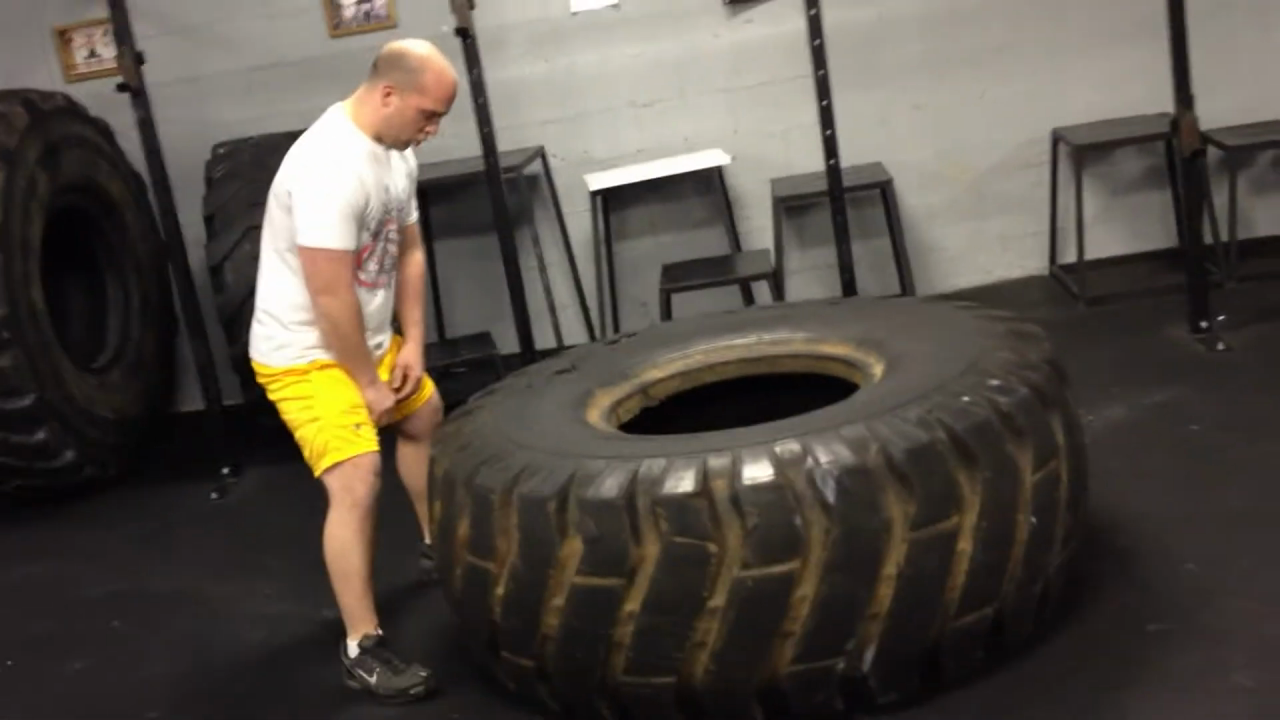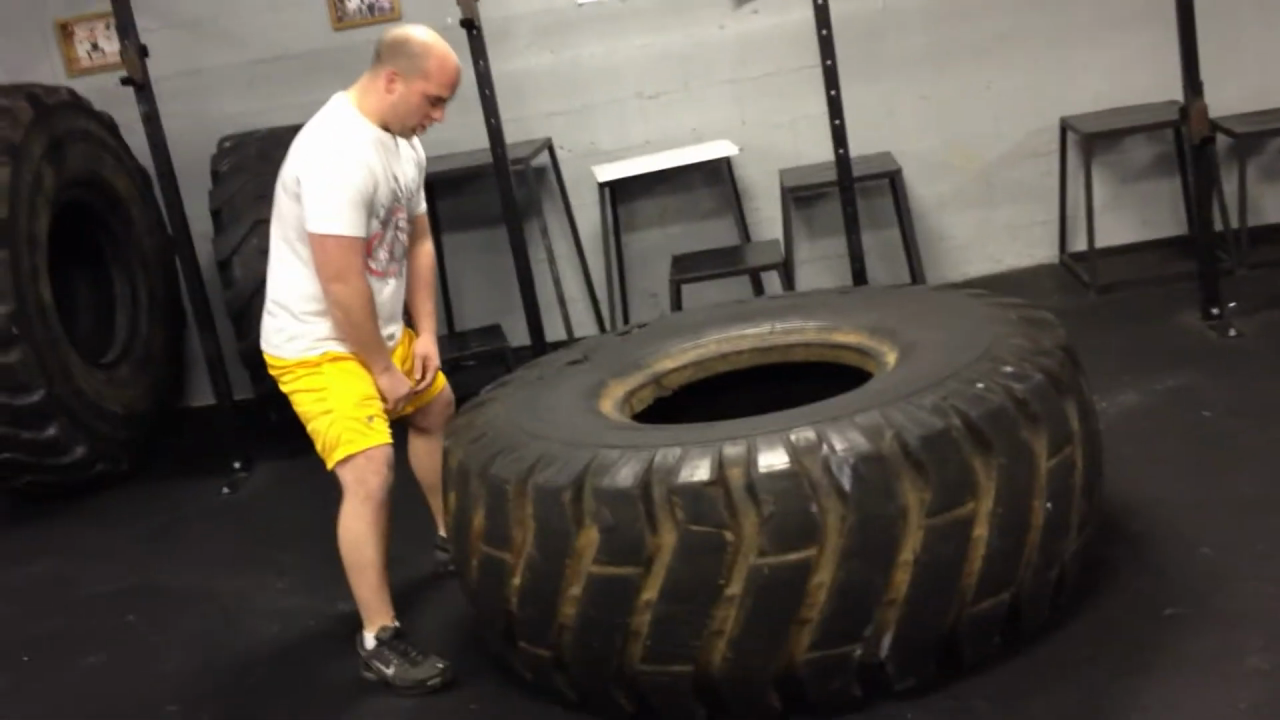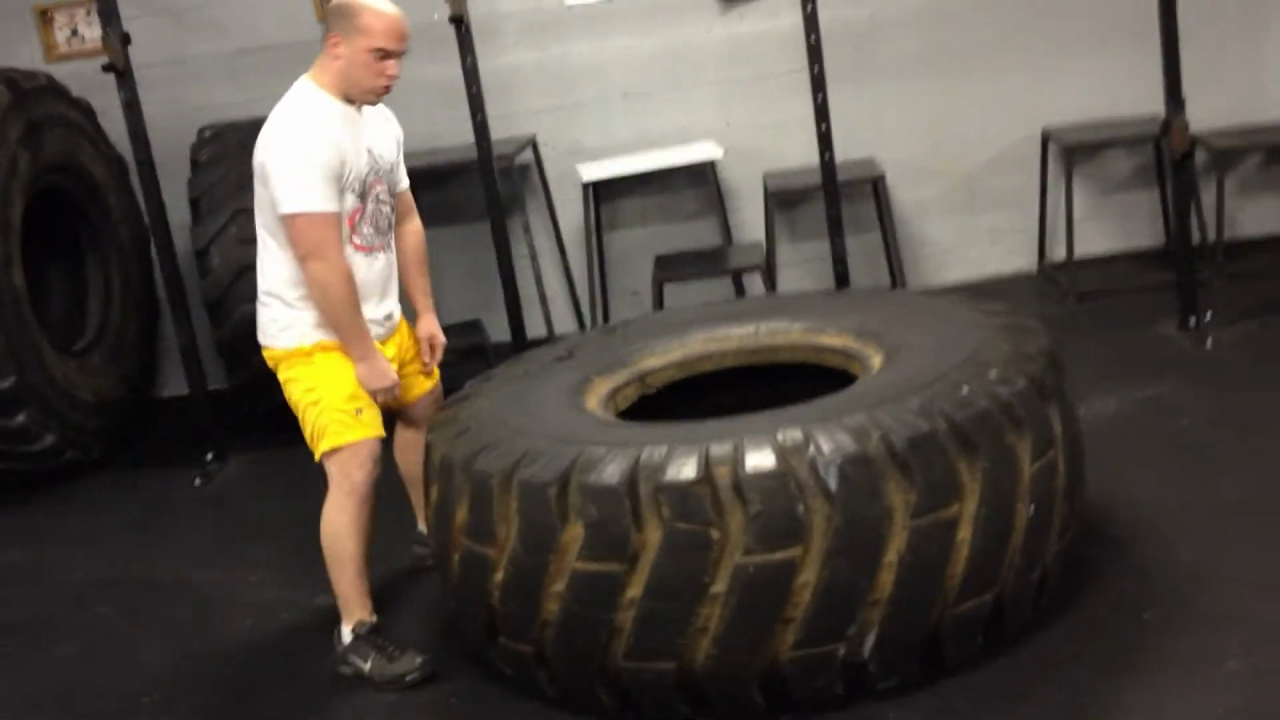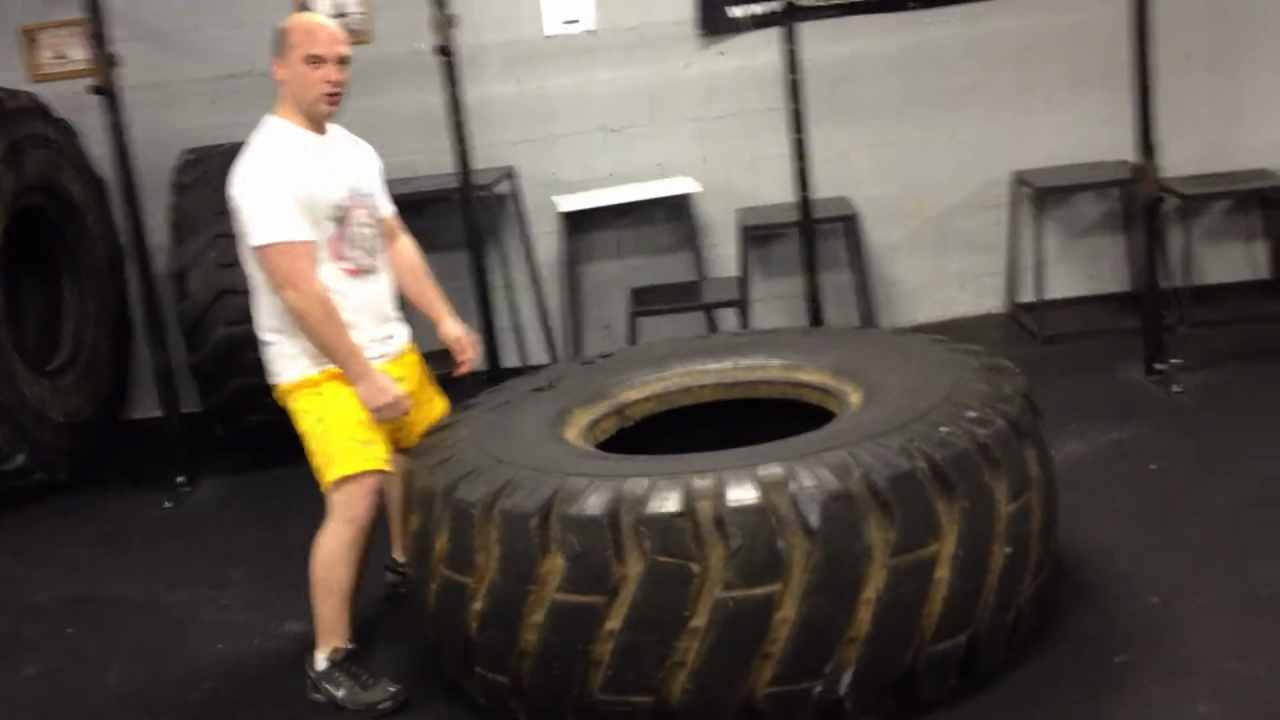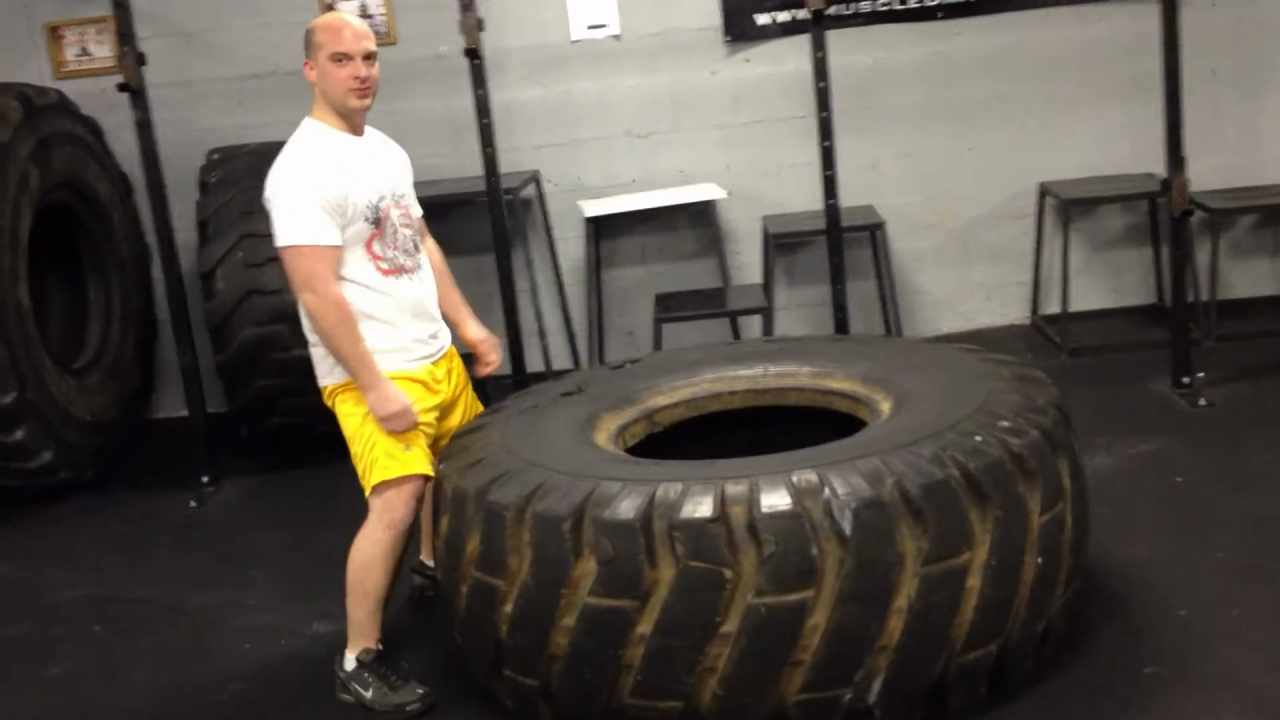
dt=0.2s
person 1, frame 1
left shoulder: (395, 152)
right shoulder: (330, 166)
left elbow: (408, 249)
right elbow: (330, 296)
left wrist: (412, 343)
right wrist: (367, 383)
left hip: (369, 337)
right hip: (303, 350)
left knee: (426, 417)
right knee: (356, 485)
left ankle: (439, 544)
right ankle: (363, 648)
person 1, frame 2
left shoulder: (403, 142)
right shoulder: (336, 153)
left elbow: (418, 241)
right elbow: (342, 283)
left wrist: (425, 334)
right wrist: (382, 371)
left hip: (380, 329)
right hip: (316, 343)
left knee: (437, 412)
right knee: (370, 477)
left ankle: (454, 536)
right ankle: (379, 640)
person 1, frame 3
left shoulder: (379, 121)
right shoulder: (302, 131)
left elbow: (404, 220)
right elbow: (319, 262)
left wrist: (425, 314)
right wrist: (364, 357)
left hip: (379, 319)
right hip: (314, 335)
left knee: (425, 409)
right knee: (356, 470)
left ankle: (432, 531)
right ankle: (357, 635)
person 1, frame 4
left shoulder: (351, 149)
right shoulder: (269, 165)
left elbow: (395, 241)
right elbow: (298, 289)
left wrist: (446, 319)
right wrist: (363, 377)
left hip: (389, 346)
right hip: (323, 368)
left knee: (421, 447)
right knee: (356, 500)
left ankle: (407, 560)
right ankle: (331, 662)
person 1, frame 5
left shoulder: (387, 150)
right shoulder: (304, 169)
right elbow: (318, 293)
left wrist: (467, 325)
right wrist: (375, 386)
left hip: (433, 351)
right hip: (370, 370)
right knee: (396, 504)
left ankle: (434, 565)
right ankle: (359, 662)
